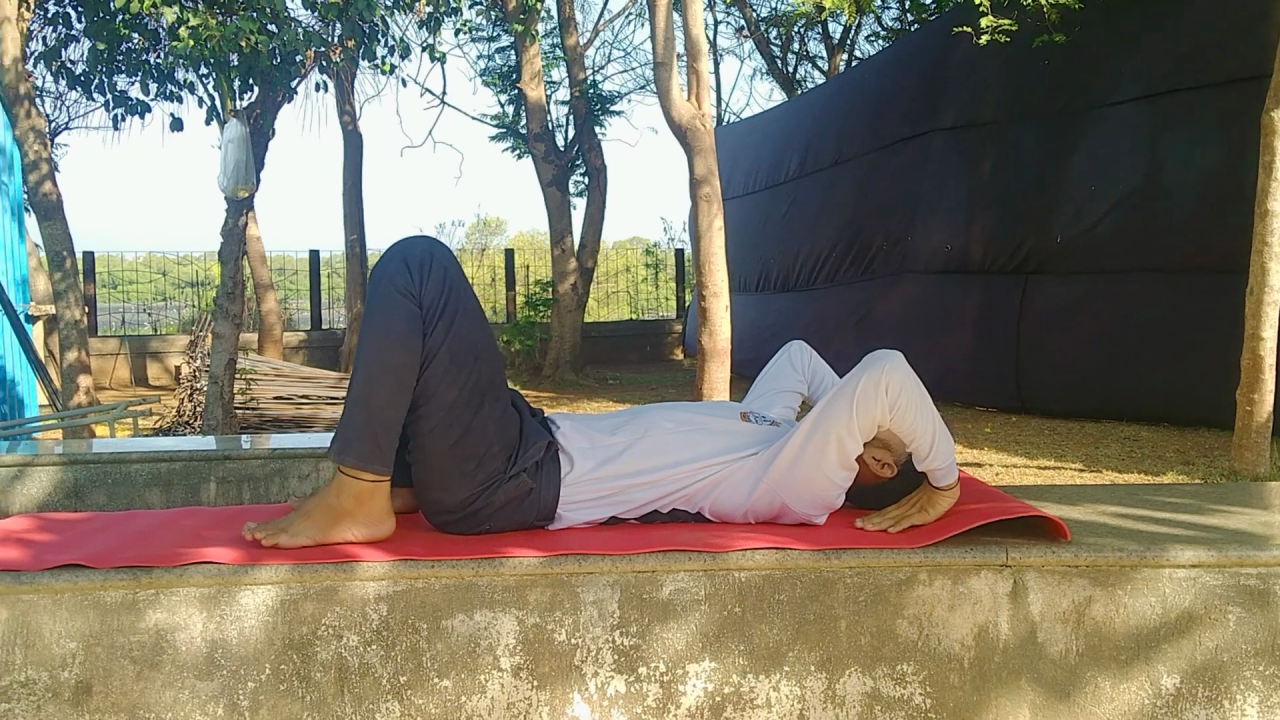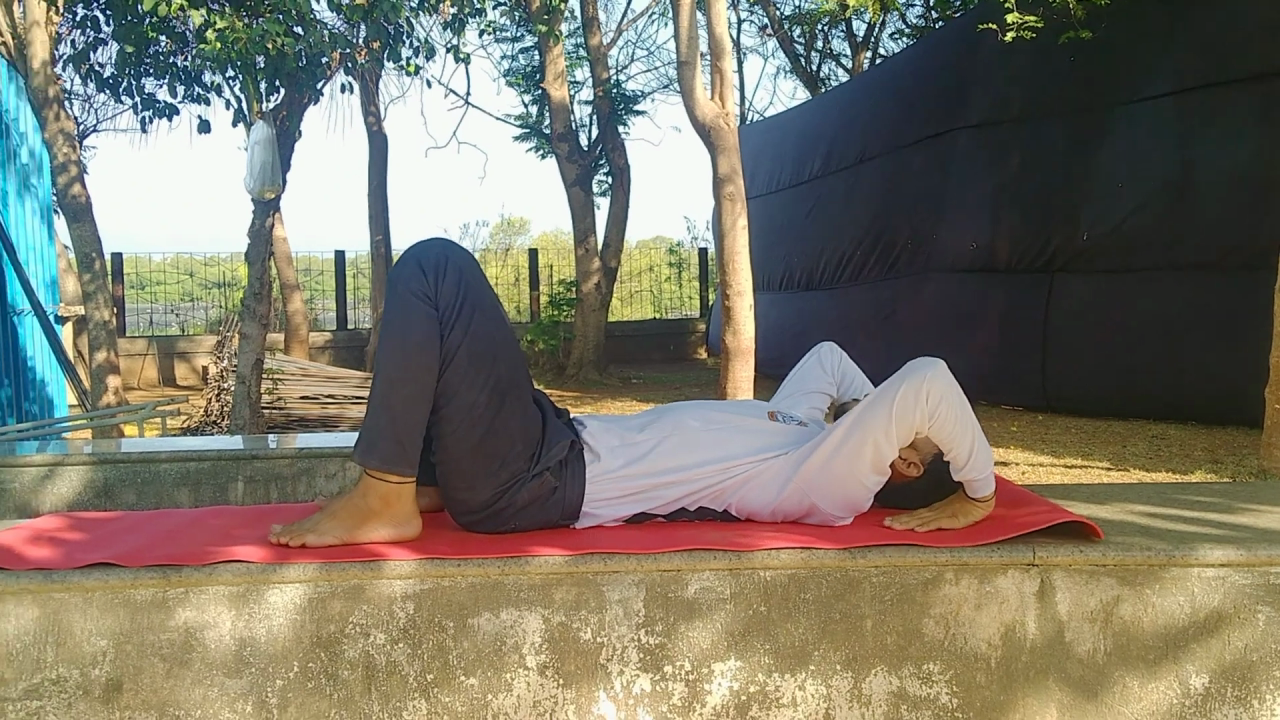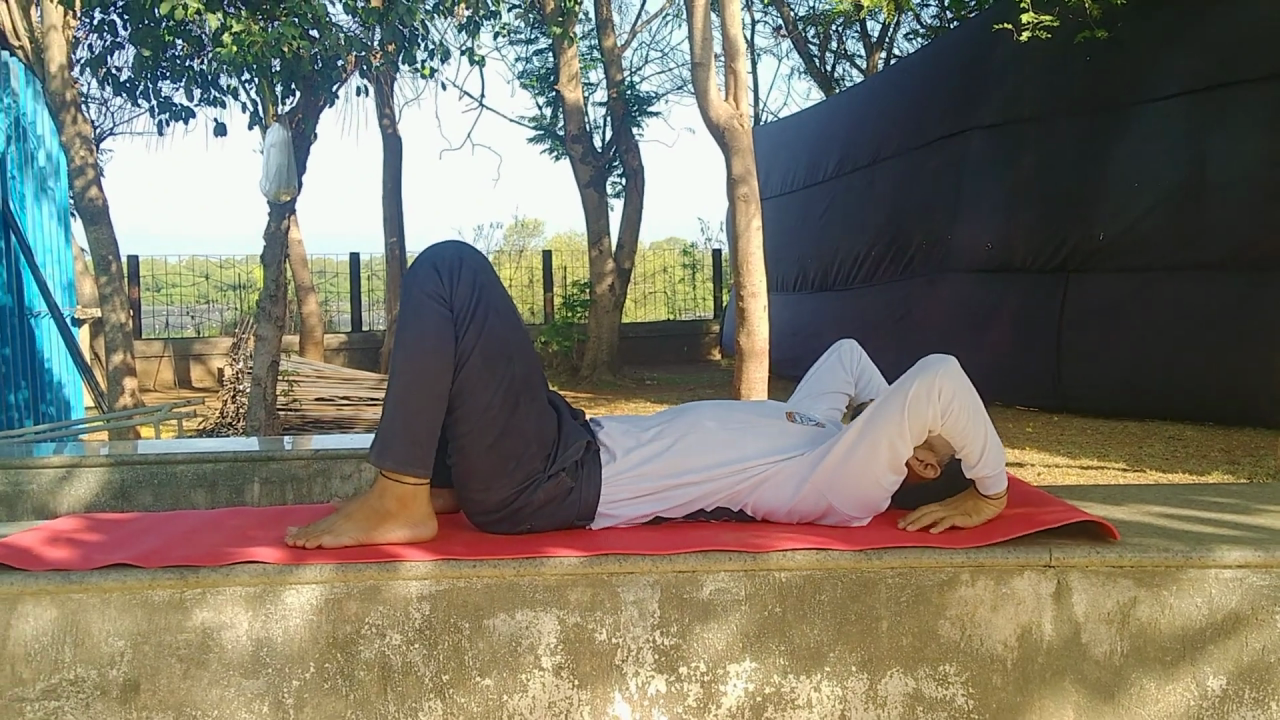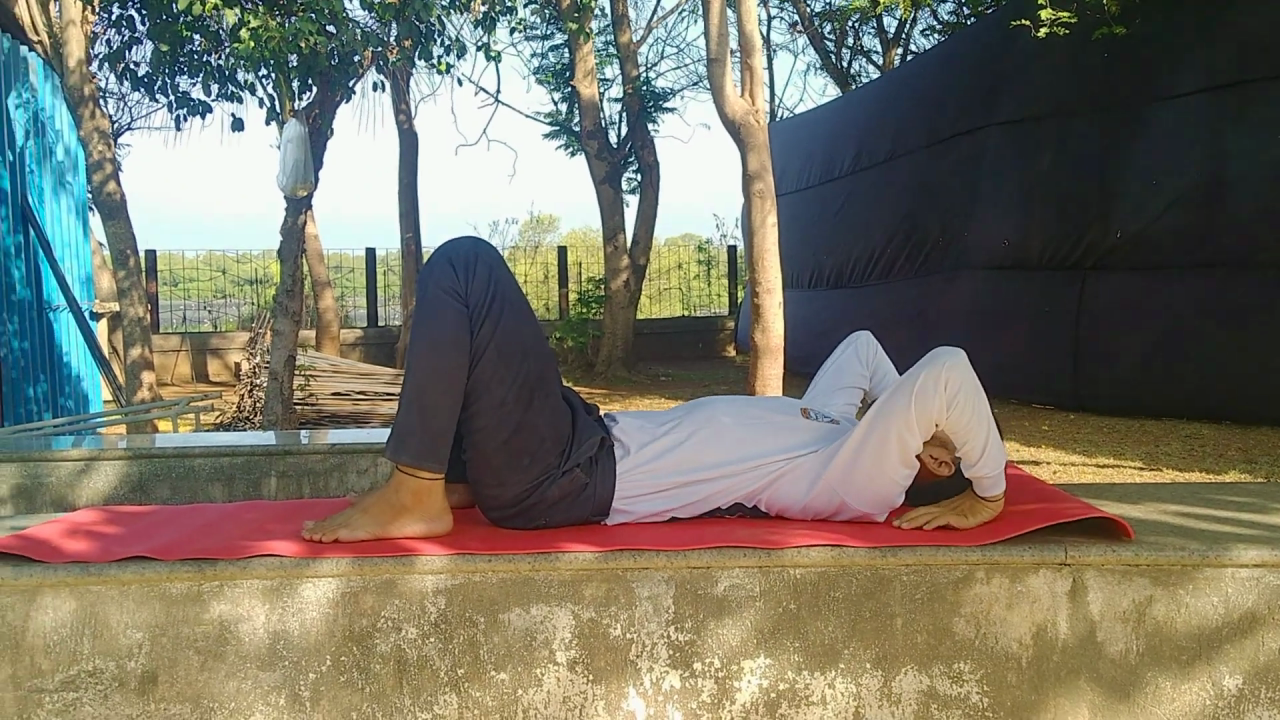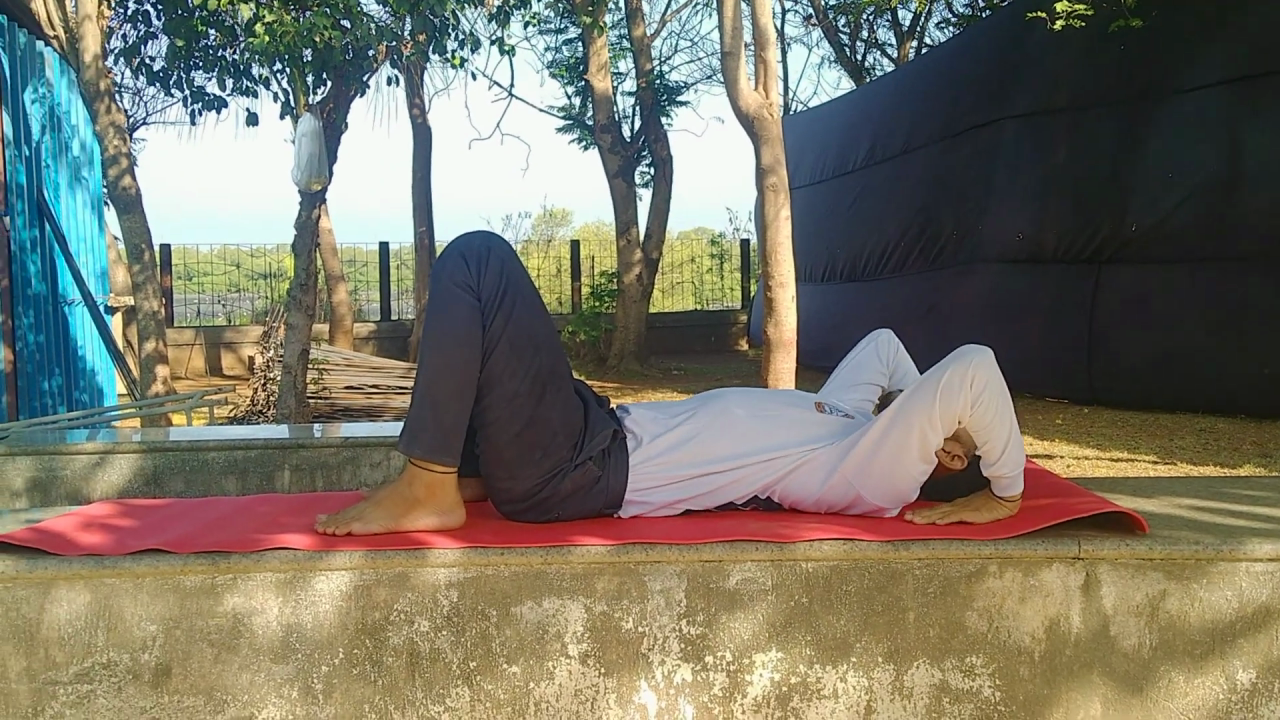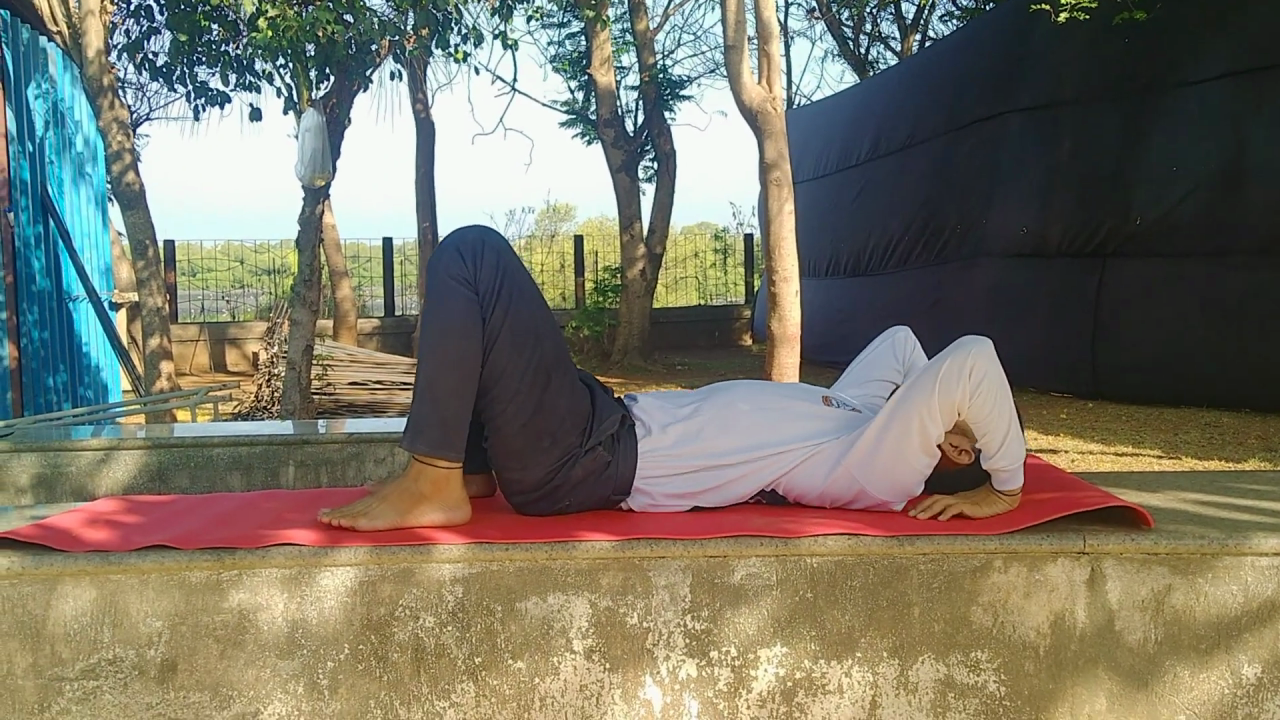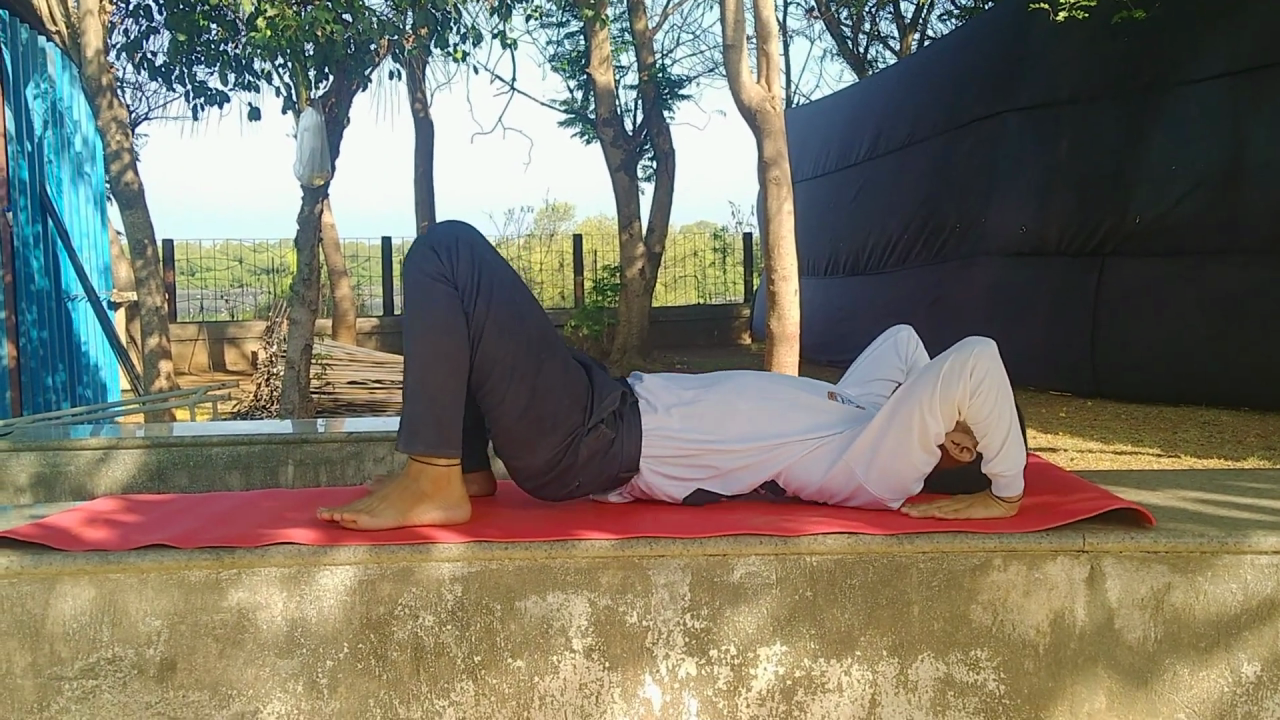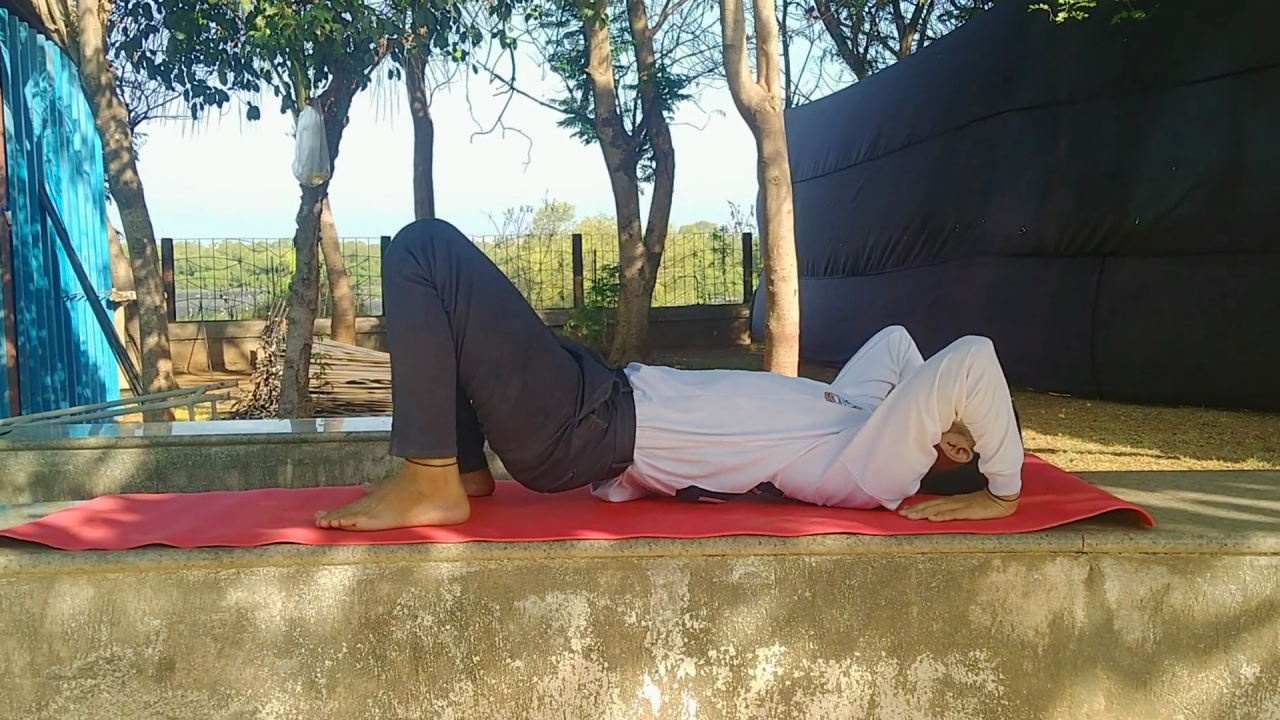
dt=0.2s
person 1, frame 1
left shoulder: (811, 485)
right shoulder: (776, 427)
left elbow: (884, 369)
right elbow: (798, 354)
left wrist: (944, 479)
right wrist: (849, 405)
left hip: (500, 484)
right hip: (541, 444)
left knee: (415, 264)
right knee: (414, 272)
left ankle: (356, 502)
right ankle: (391, 487)
person 1, frame 2
left shoulder: (839, 487)
right shoulder: (806, 430)
left elbow: (928, 380)
right elbow: (828, 355)
left wrist: (980, 491)
right wrist: (881, 406)
left hip: (530, 479)
right hip: (563, 444)
left knee: (433, 268)
right knee: (433, 279)
left ankle: (382, 503)
right ankle: (419, 484)
person 1, frame 3
left shoulder: (858, 487)
right shoulder: (824, 429)
left elbow: (939, 375)
right elbow: (847, 351)
left wrist: (993, 488)
right wrist: (894, 408)
left hip: (547, 481)
right hip: (579, 446)
left knee: (449, 270)
right knee: (449, 284)
left ankle: (398, 503)
right ankle: (435, 486)
person 1, frame 4
left shoulder: (870, 484)
right shoulder: (836, 426)
left elbow: (946, 368)
right elbow: (861, 342)
left wrist: (988, 491)
right wrist: (903, 402)
left hip: (561, 476)
right hip: (593, 443)
left knee: (465, 266)
right knee: (464, 274)
left ankle: (414, 498)
right ankle: (444, 479)
person 1, frame 5
left shoulder: (885, 478)
right shoulder: (852, 419)
left elbow: (973, 367)
right elbow: (882, 339)
left wrist: (1006, 491)
right wrist: (933, 399)
left hip: (571, 471)
right hip: (610, 434)
left knee: (477, 260)
right knee: (476, 268)
left ankle: (426, 491)
right ankle: (461, 475)
person 1, frame 6
left shoulder: (889, 473)
right shoulder: (860, 413)
left elbow: (972, 356)
right elbow: (900, 339)
left wrist: (1005, 485)
right wrist: (939, 397)
left hip: (582, 458)
right hip: (615, 427)
left knee: (472, 255)
right knee: (473, 265)
left ankle: (432, 487)
right ankle: (466, 471)
person 1, frame 7
left shoulder: (889, 470)
right shoulder: (865, 411)
left elbow: (976, 359)
right elbow: (902, 338)
left wrist: (1006, 491)
right wrist: (942, 400)
left hip: (584, 439)
right hip: (617, 411)
left knee: (446, 252)
right knee: (454, 261)
left ankle: (433, 485)
right ankle: (464, 468)
person 1, frame 8
left shoulder: (882, 473)
right shoulder: (861, 410)
left elbow: (973, 357)
right elbow: (894, 338)
left wrist: (1003, 490)
right wrist: (934, 397)
left hip: (582, 428)
right hip: (608, 405)
left knee: (421, 252)
right knee: (434, 258)
left ankle: (428, 486)
right ankle: (463, 469)
